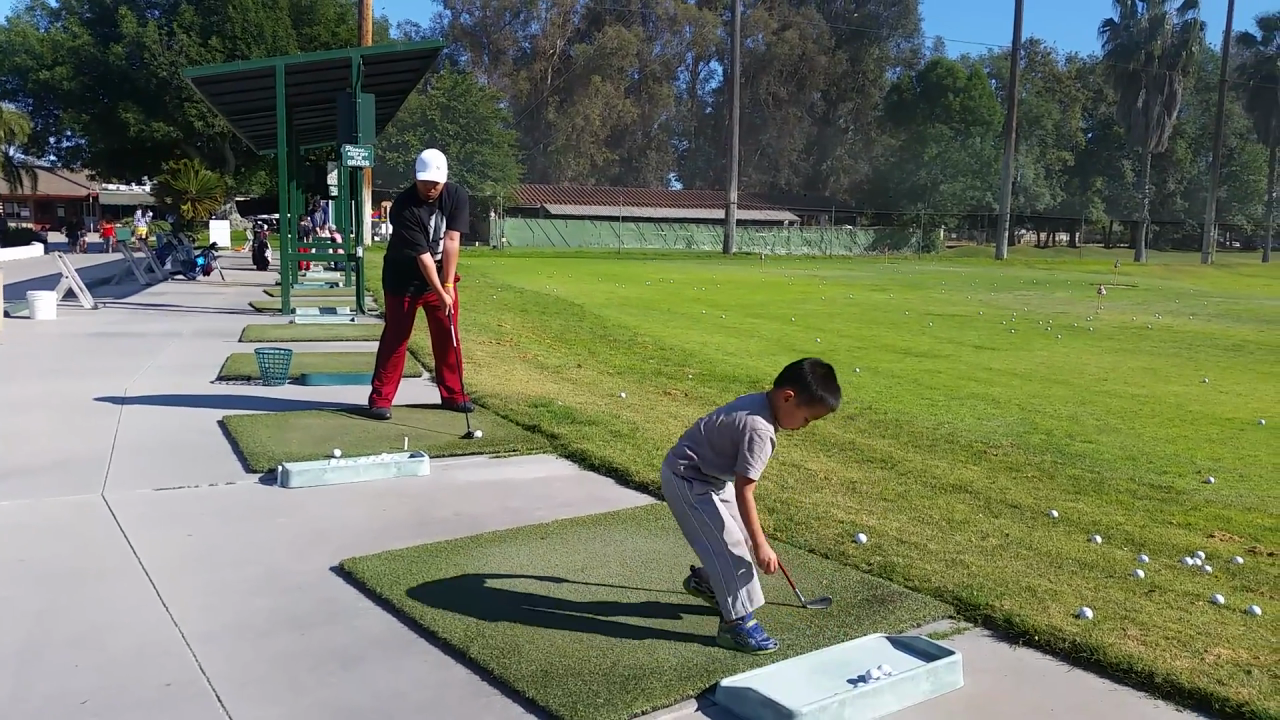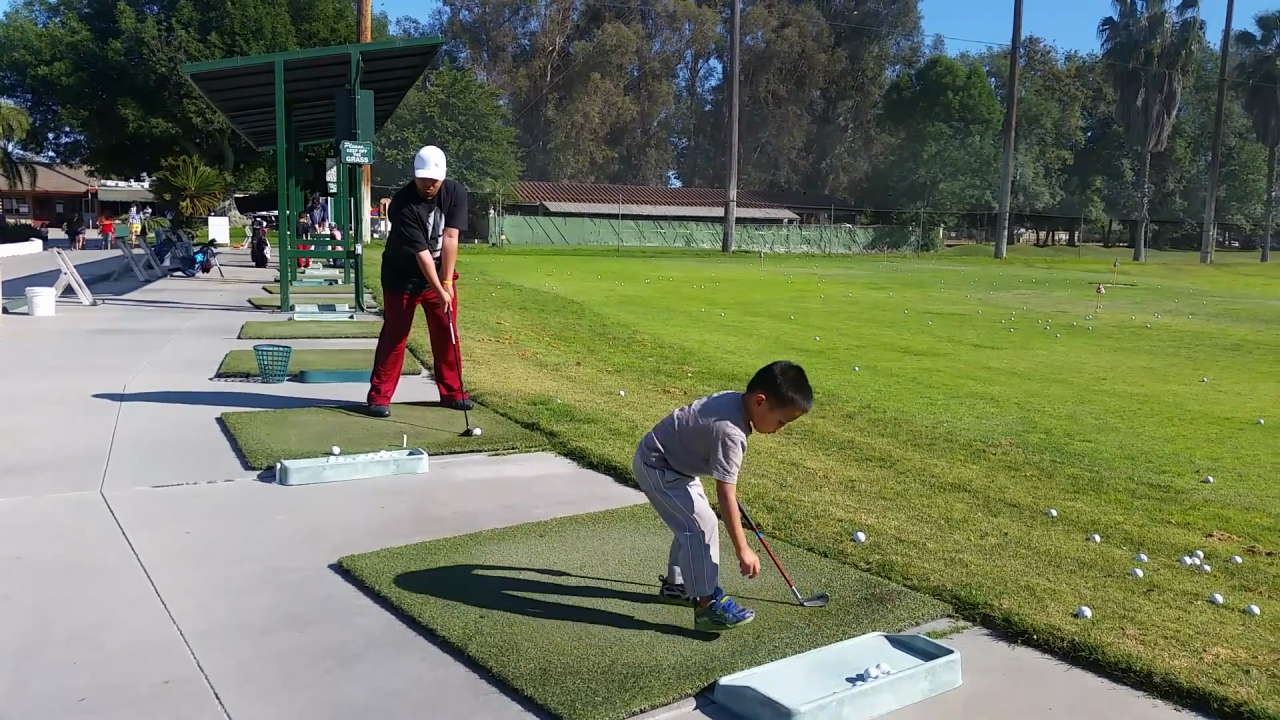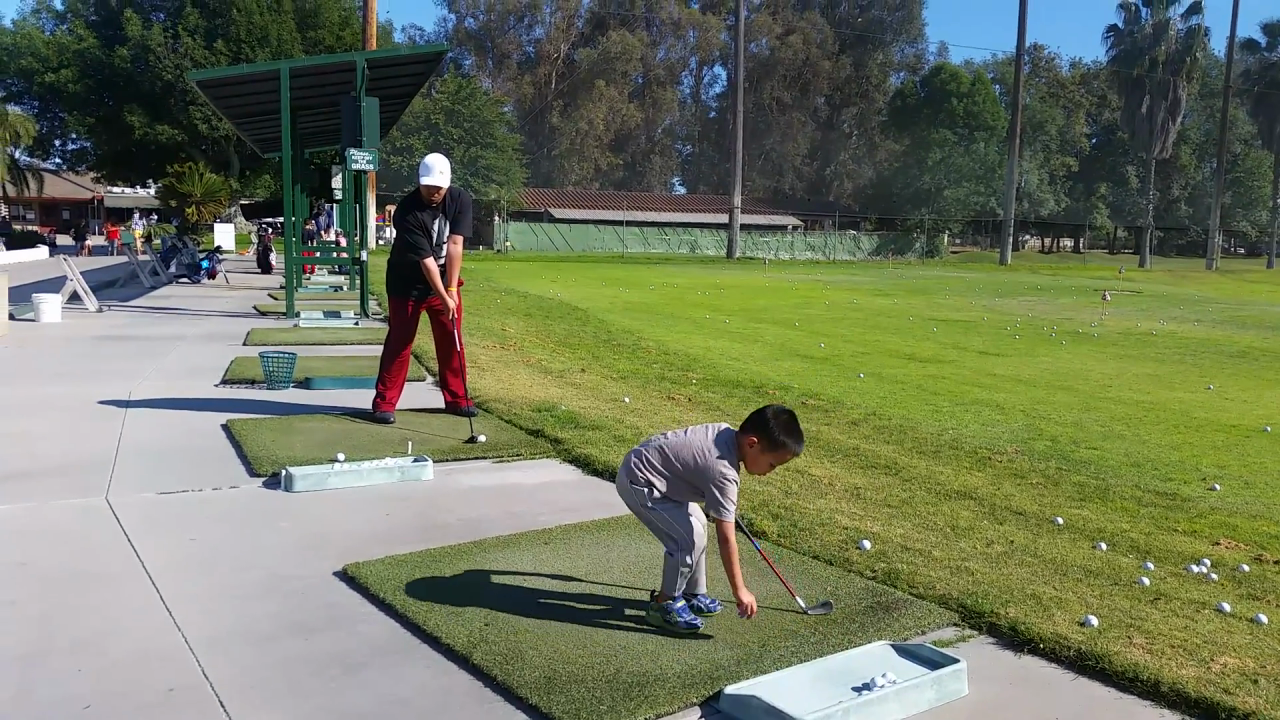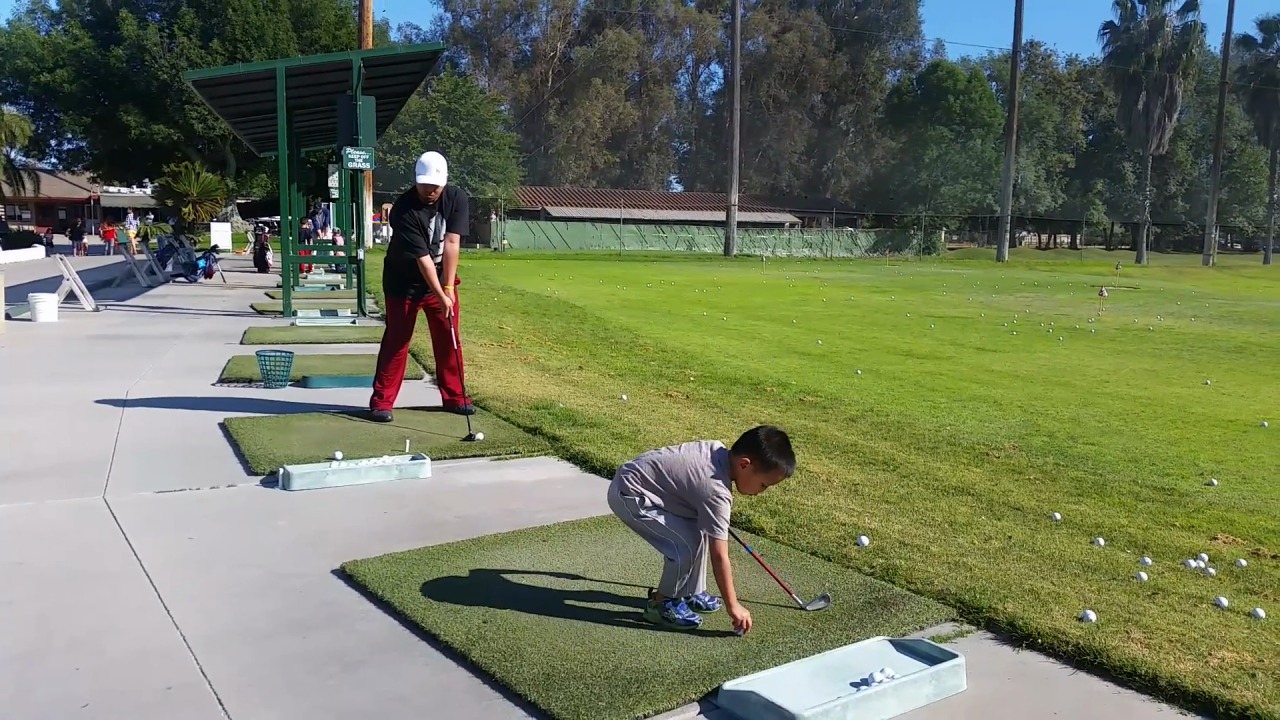
dt=0.2s
person 1, frame 1
left shoulder: (457, 196)
right shoulder: (403, 207)
left elbow: (451, 241)
right elbow: (422, 255)
left wrist: (448, 285)
right wrist: (440, 293)
left hip: (442, 277)
right hip: (404, 280)
left knee: (448, 335)
right knee: (395, 338)
left ankle: (452, 393)
right ankle: (380, 398)
person 1, frame 2
left shoulder: (456, 193)
right shoulder: (402, 204)
left elbow: (450, 238)
right elbow: (421, 252)
left wrist: (447, 282)
right wrist: (439, 290)
left hip: (440, 274)
right hip: (402, 277)
left knee: (447, 333)
right knee: (394, 335)
left ankle: (451, 391)
right ankle: (379, 395)
person 1, frame 3
left shoulder: (461, 200)
right shoulder: (406, 212)
left elbow: (455, 245)
right elbow: (425, 259)
left wrist: (452, 289)
right wrist: (443, 297)
left hip: (445, 281)
right hip: (407, 284)
left knee: (451, 340)
right knee: (399, 342)
left ankle: (456, 398)
right ankle: (384, 402)
person 1, frame 4
left shoulder: (457, 198)
right shoulder: (403, 210)
left elbow: (451, 243)
right elbow: (422, 257)
left wrist: (448, 287)
right wrist: (440, 295)
left hip: (442, 279)
right hip: (404, 282)
left knee: (449, 338)
right knee: (396, 340)
left ankle: (454, 396)
right ankle: (382, 400)
person 2, frame 1
left shoulder: (758, 402)
right shoulder: (760, 430)
right elbow: (744, 493)
right wrist: (761, 546)
left hip: (706, 473)
right hip: (687, 479)
left knee: (736, 536)
right knee: (729, 545)
left ankle: (703, 580)
right ankle: (735, 624)
person 2, frame 2
left shoulder: (733, 399)
right shoulder: (731, 433)
right elbow: (726, 499)
right wrist: (743, 550)
left hip: (675, 462)
right hip: (655, 466)
left knee: (691, 526)
right knee: (701, 526)
left ankle: (680, 584)
right ankle: (706, 601)
person 2, frame 3
left shoulder: (726, 431)
right shoulder: (724, 473)
right elbow: (726, 539)
right wrist: (739, 590)
left hip: (651, 470)
right hip: (637, 482)
left knee: (695, 529)
right knee: (687, 539)
left ankle: (691, 591)
right ankle: (665, 603)
person 2, frame 4
left shoulder: (718, 449)
right shoulder: (716, 492)
right elbow: (719, 556)
right wrist: (733, 605)
left hip: (639, 480)
right hip: (629, 494)
left knee: (699, 531)
right knee: (686, 544)
left ankle: (690, 591)
right ankle: (662, 602)
